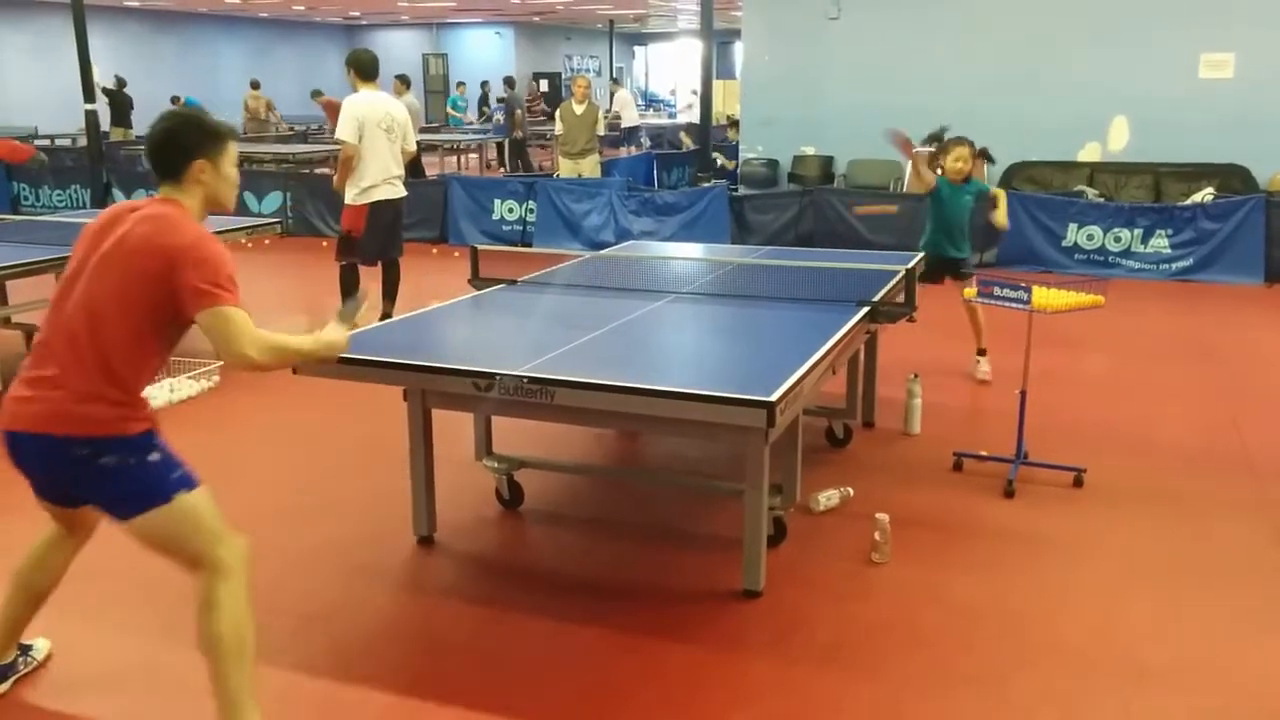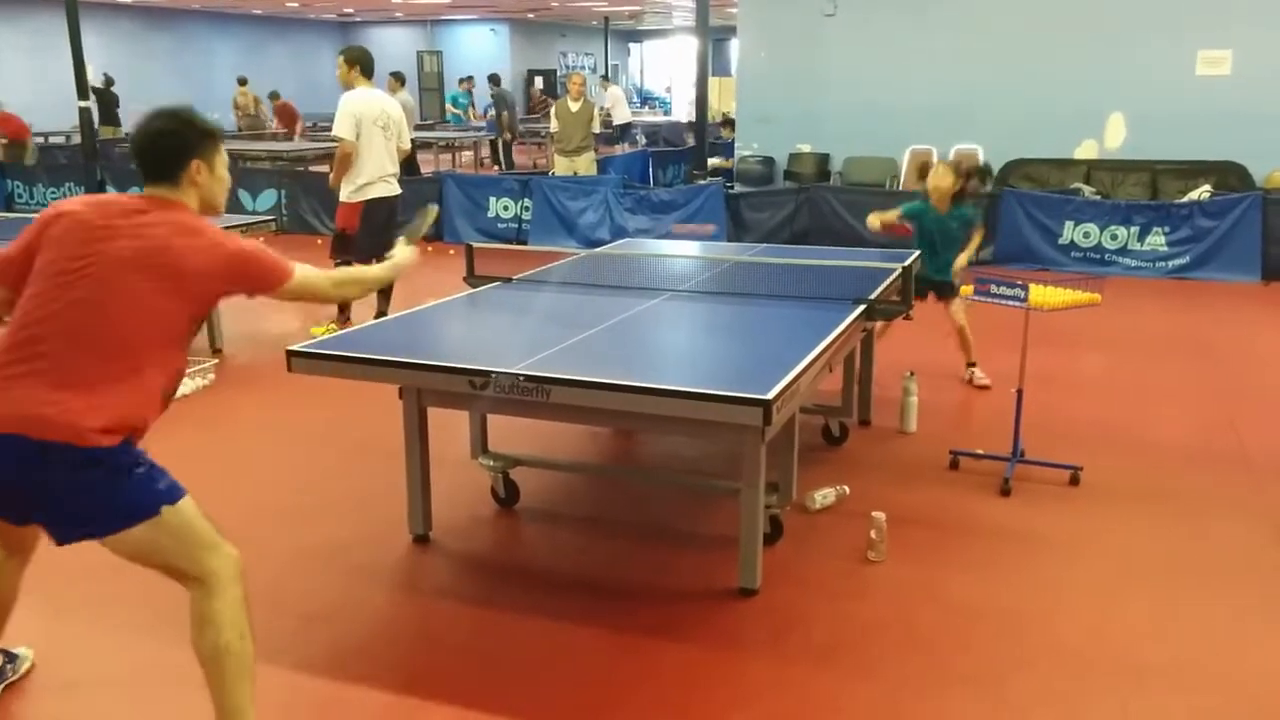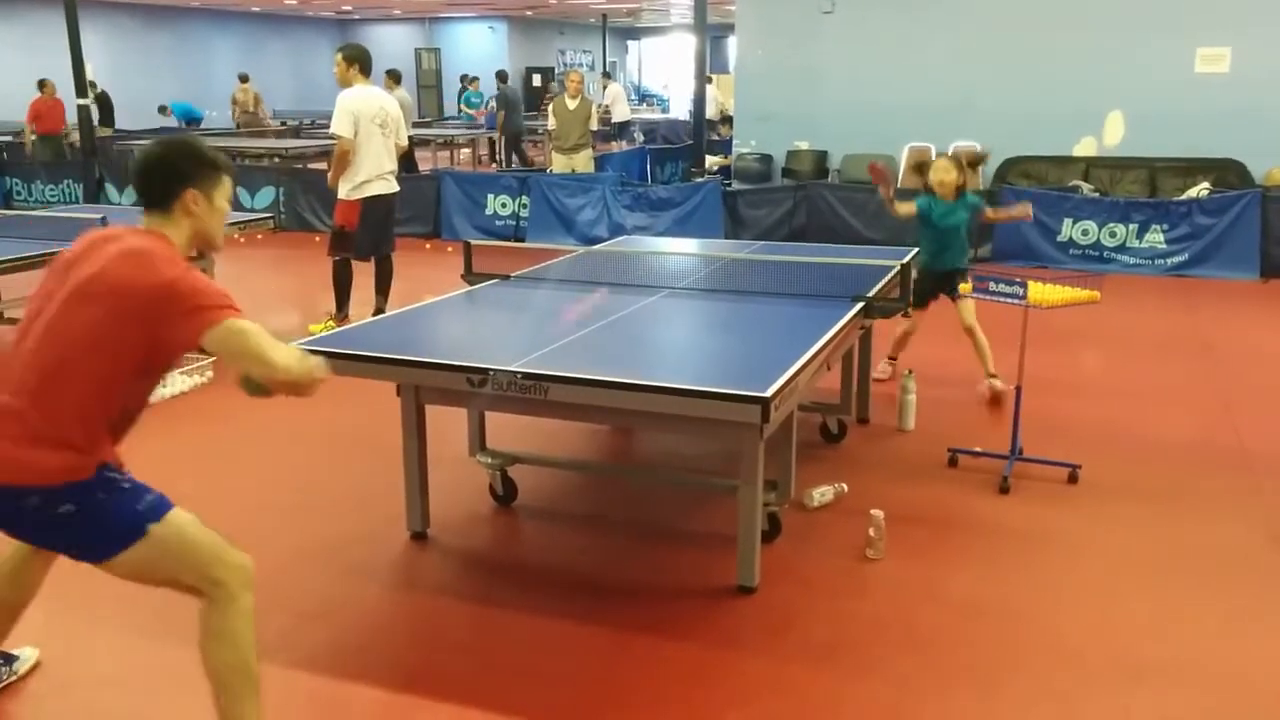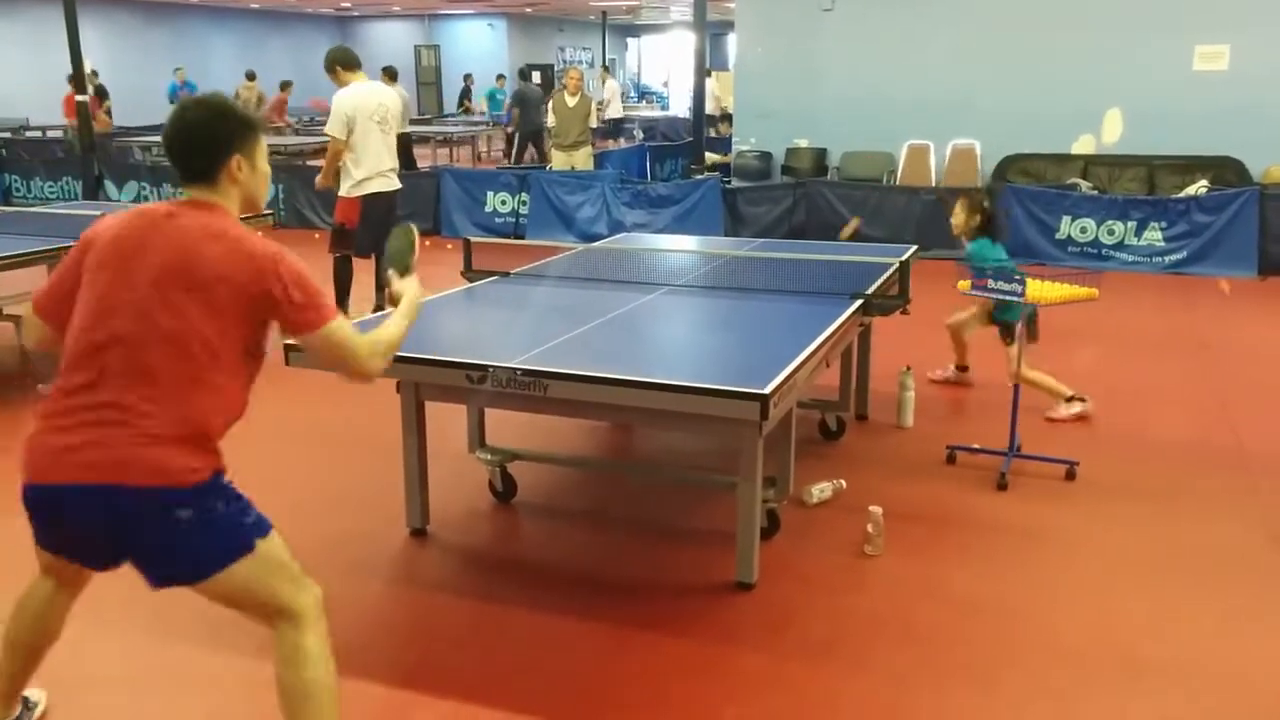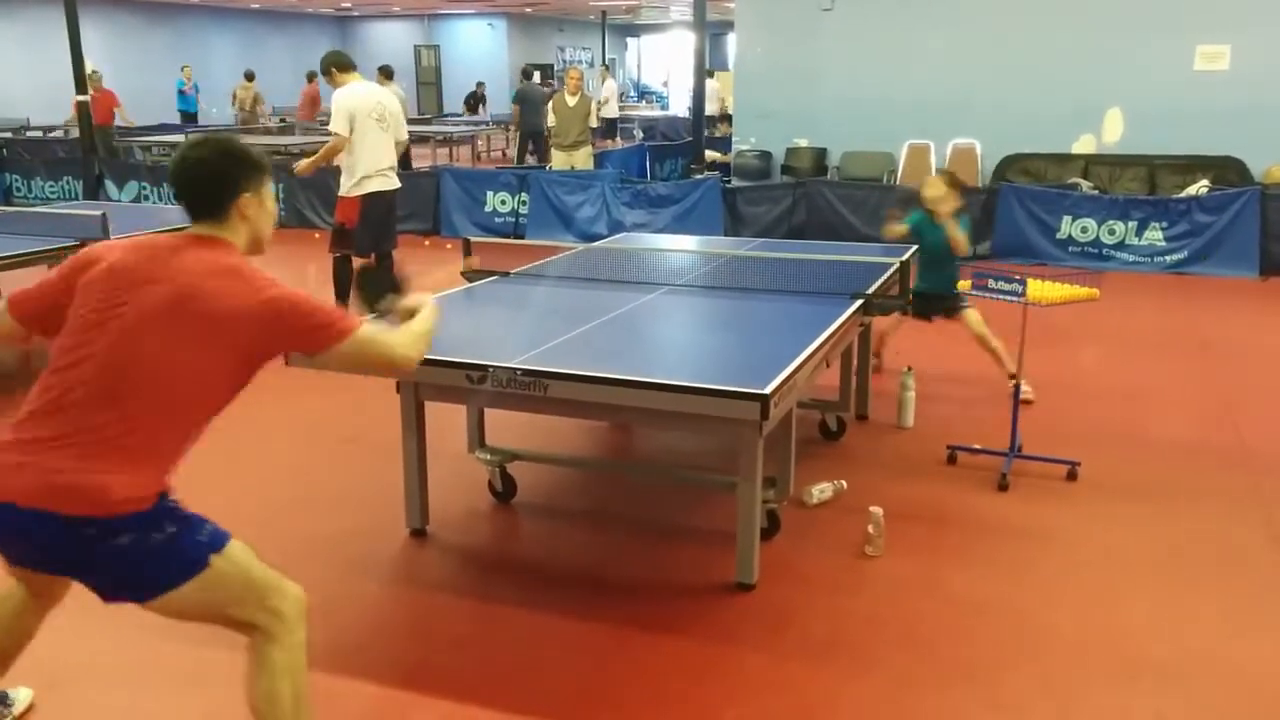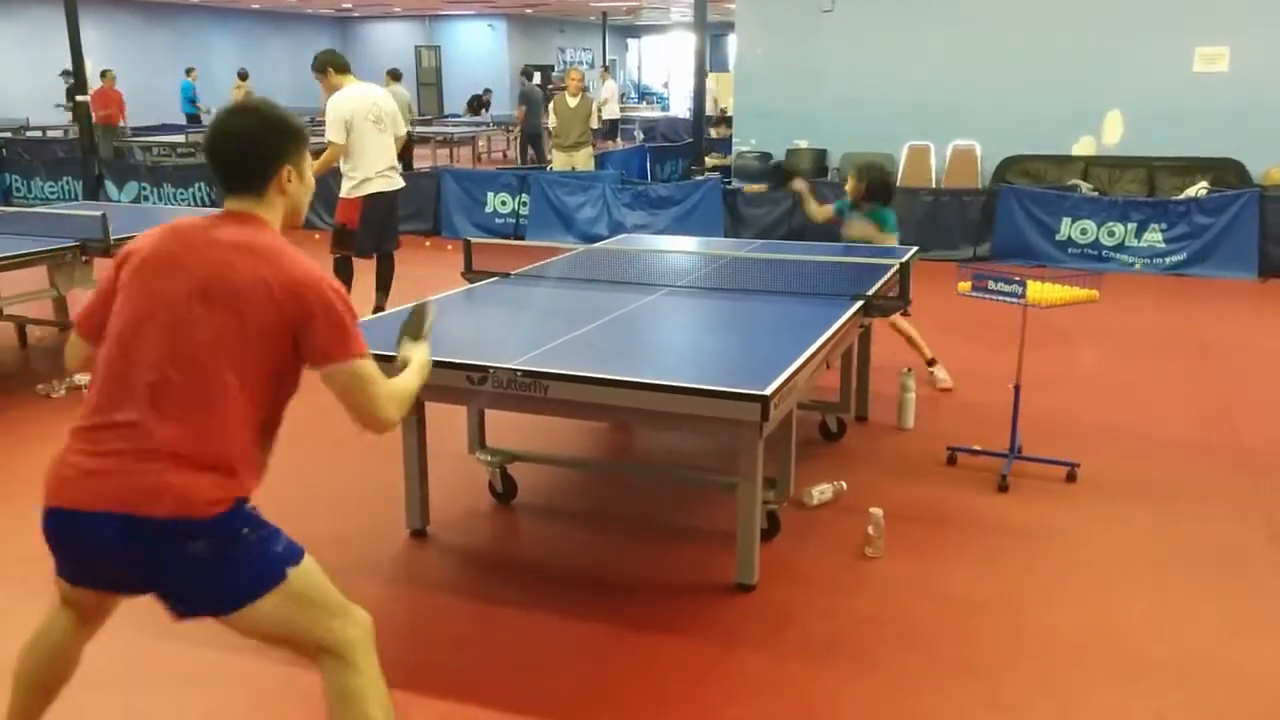
dt=0.5s
person 1, frame 1
left shoulder: (114, 220)
right shoulder: (192, 243)
right elbow: (246, 353)
right wrist: (323, 341)
right hip: (96, 432)
left knee: (73, 526)
right knee: (226, 558)
person 1, frame 2
left shoulder: (67, 215)
right shoulder: (218, 251)
right elbow: (329, 286)
right wrist: (394, 264)
right hip: (83, 446)
right knee: (217, 574)
person 1, frame 3
left shoulder: (92, 246)
right shoulder: (174, 281)
right elbow: (281, 368)
right wrist: (308, 366)
right hip: (53, 475)
right knee: (230, 580)
person 1, frame 4
left shoulder: (107, 233)
right shoulder: (262, 262)
right elbow: (366, 362)
right wrist: (406, 303)
left hip: (52, 472)
right hip: (161, 484)
left knee: (59, 576)
right knee: (298, 610)
person 1, frame 5
left shoulder: (104, 258)
right shoulder: (265, 299)
right elbow: (401, 355)
right wrist: (425, 312)
right hip: (105, 508)
right knee: (281, 615)
person 1, frame 6
left shoulder: (148, 247)
right shoulder: (303, 282)
left elbow: (79, 355)
right elbow: (381, 414)
right wrist: (416, 368)
left hip: (72, 502)
right hip: (182, 515)
left knee: (77, 608)
right knee: (347, 638)
person 2, frame 1
left shoulder: (354, 103)
right shoulder: (397, 105)
left elbow: (349, 152)
right elbow: (410, 150)
left wrist: (340, 179)
left hip: (364, 195)
right hip: (394, 192)
left knee: (348, 259)
right knee: (390, 258)
right ankle: (387, 316)
person 2, frame 2
left shoulder: (350, 100)
right shoulder: (391, 103)
left elbow: (346, 149)
right elbow: (404, 149)
left wrist: (335, 177)
left hip: (359, 193)
right hip: (388, 190)
left knee: (342, 258)
right knee: (383, 257)
left ankle: (342, 320)
right ankle: (381, 315)
person 2, frame 3
left shoulder: (348, 98)
right shoulder: (389, 100)
left elbow: (345, 147)
right elbow: (401, 145)
left wrist: (334, 175)
left hip: (357, 190)
right hip: (386, 188)
left knee: (341, 255)
right knee: (382, 254)
left ankle: (341, 318)
right ankle: (380, 312)
person 2, frame 4
left shoulder: (345, 97)
right shoulder: (390, 94)
left elbow: (337, 147)
left wrist: (326, 176)
left hip: (357, 188)
right hip: (388, 184)
left knee: (342, 251)
right knee: (384, 251)
left ankle: (341, 311)
right ankle: (381, 308)
person 2, frame 5
left shoulder: (343, 96)
right shoulder: (387, 96)
left elbow: (339, 143)
right elbow: (402, 142)
left wrist: (312, 164)
left hip: (357, 187)
right hip: (387, 184)
left knee: (342, 251)
right knee: (383, 250)
person 2, frame 6
left shoulder: (338, 101)
right shoulder: (381, 94)
left elbow: (336, 150)
right elbow: (401, 137)
left hip: (359, 189)
right hip: (389, 184)
left knee: (342, 252)
right knee: (385, 250)
right ankle: (380, 309)
person 3, frame 1
left shoulder: (972, 186)
right shoulder: (936, 183)
left elbow: (1000, 193)
right elbow: (923, 178)
left wrist: (1001, 213)
right wrist: (915, 160)
left hip: (960, 255)
right hip: (933, 253)
left knee: (973, 305)
left ankle: (981, 356)
person 3, frame 2
left shoulder: (963, 212)
right shoulder: (916, 208)
left elbow: (978, 232)
right elbow: (885, 218)
left wrist: (965, 255)
right wrist: (875, 220)
left hip: (945, 277)
right hip: (916, 274)
left knee: (960, 323)
left ankle: (971, 367)
person 3, frame 3
left shoulder: (969, 202)
right shoulder: (926, 204)
left elbow: (991, 216)
right elbow: (902, 210)
left wrist: (1017, 213)
right wrist: (889, 198)
left hip: (956, 272)
right hip: (928, 272)
left knee: (970, 324)
right knee: (910, 325)
left ankle: (993, 379)
right ankle: (890, 361)
person 3, frame 4
left shoulder: (974, 251)
right shoulder: (984, 244)
left wrist: (975, 318)
left hip: (1015, 311)
right hip: (1001, 303)
left knee: (1017, 372)
right knee: (953, 324)
left ankle: (1076, 400)
right ankle: (961, 371)
person 3, frame 5
left shoulder: (958, 220)
right shoulder: (919, 218)
left elbow: (962, 251)
right elbow: (891, 235)
left wrist: (946, 219)
right wrist: (892, 223)
left hip: (951, 290)
right hip: (923, 289)
left knee: (980, 332)
right knee: (882, 329)
left ankle: (1015, 379)
right ankle: (875, 357)
person 3, frame 6
left shoulder: (884, 214)
right shoulder: (847, 207)
left elbow: (892, 246)
right elbow: (818, 216)
left wrist: (868, 235)
right wrist: (804, 192)
left knee: (894, 321)
left ankle: (933, 365)
